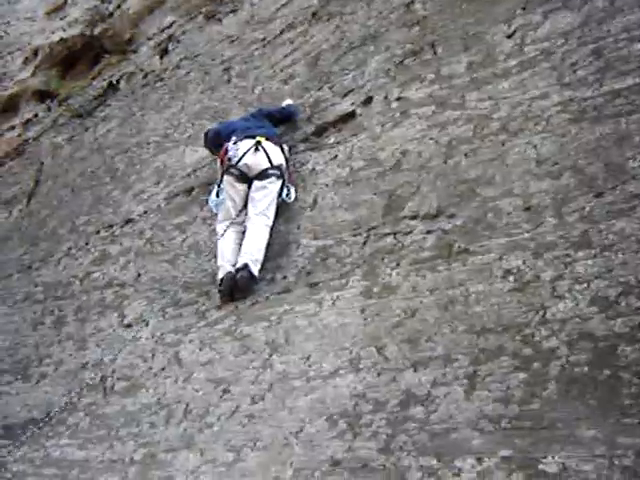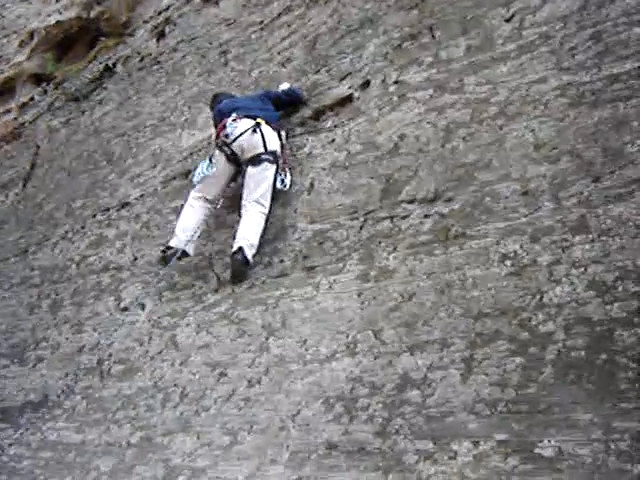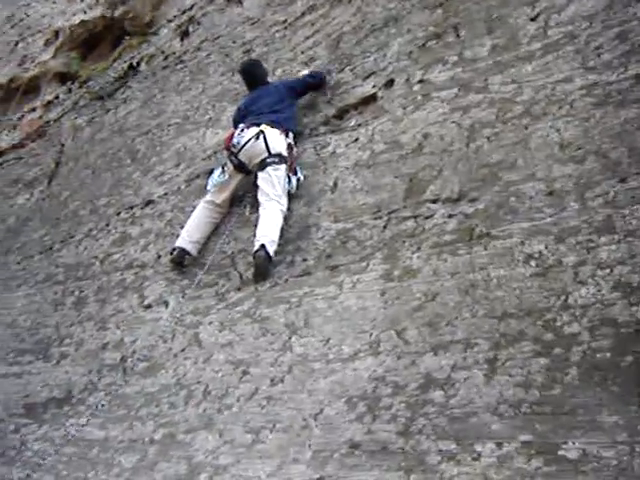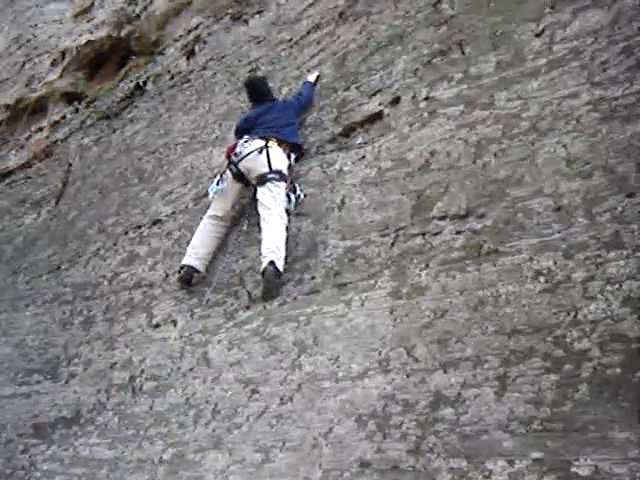
dt=1s
person 1, frame 1
left shoulder: (215, 134)
right shoulder: (256, 116)
right elbow: (290, 114)
right wrist: (288, 104)
left hip: (238, 155)
right hip: (271, 155)
left knee: (229, 221)
right knee: (259, 218)
left ankle: (226, 273)
right ankle: (247, 269)
person 1, frame 2
left shoulder: (221, 109)
right shoulder: (261, 97)
right elbow: (298, 97)
right wrist: (284, 90)
left hip: (234, 133)
right hip: (267, 138)
left knee: (203, 195)
right knee: (255, 204)
left ankle: (178, 245)
right ankle: (243, 252)
person 1, frame 3
left shoulder: (244, 104)
right shoulder: (283, 87)
left elbow: (236, 127)
right elbow: (319, 79)
right wrist: (306, 76)
left hip: (244, 141)
right hip: (273, 141)
left knee: (214, 200)
right knee: (273, 201)
left ankle: (183, 247)
right ankle: (264, 249)
person 1, frame 4
left shoulder: (248, 117)
right shoulder: (289, 106)
left elbow: (239, 140)
right elbow: (306, 95)
right wrist: (310, 81)
left hip: (246, 153)
right hip: (275, 158)
left knee: (217, 214)
right knee: (273, 216)
left ankle: (190, 265)
right ankle: (272, 266)
